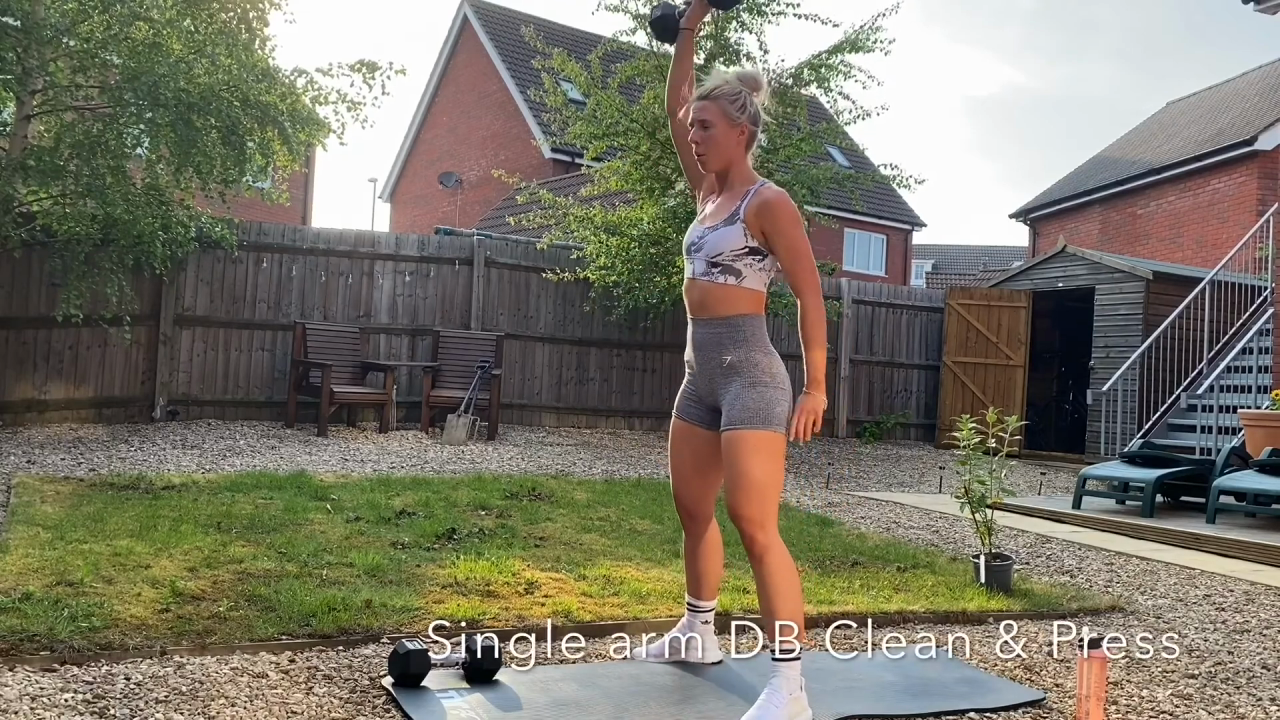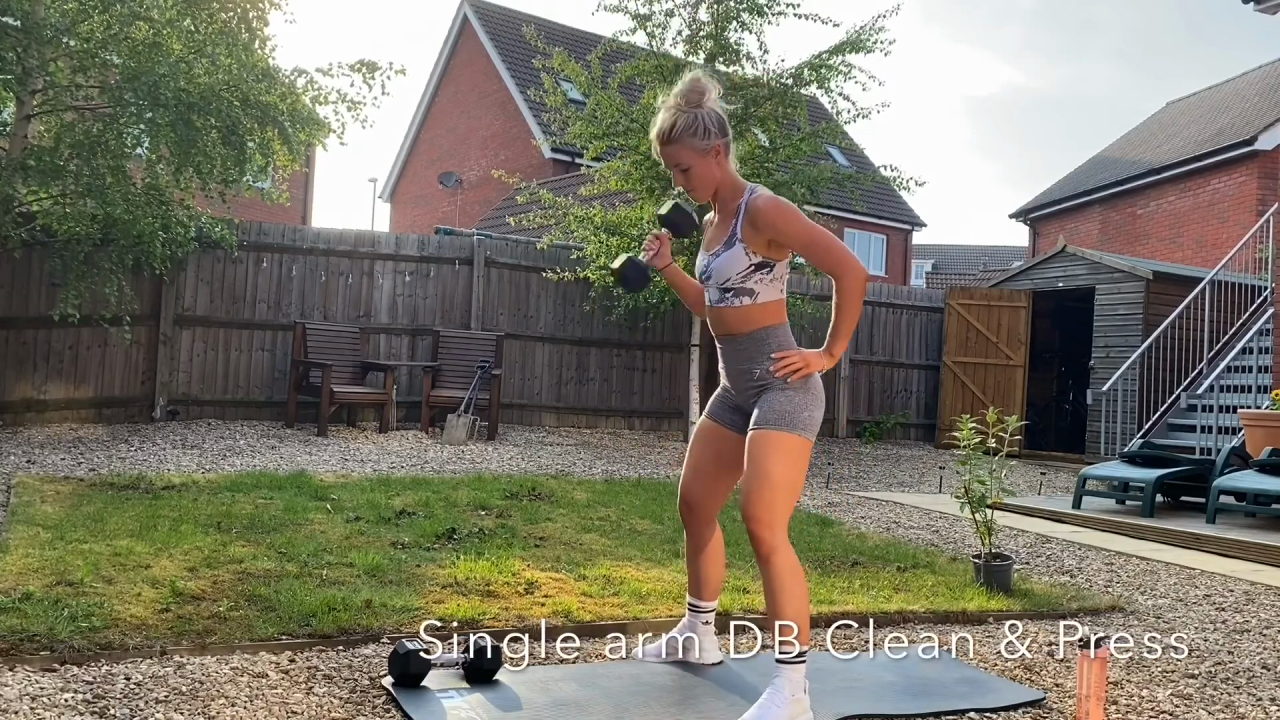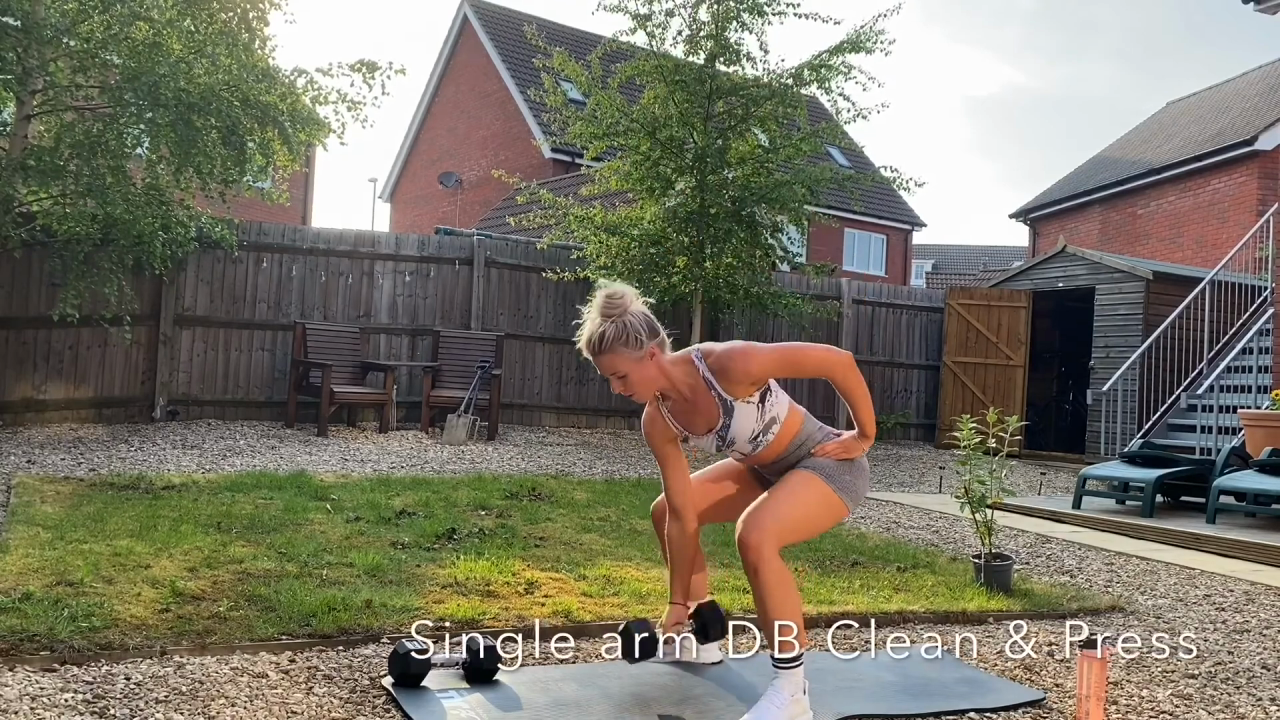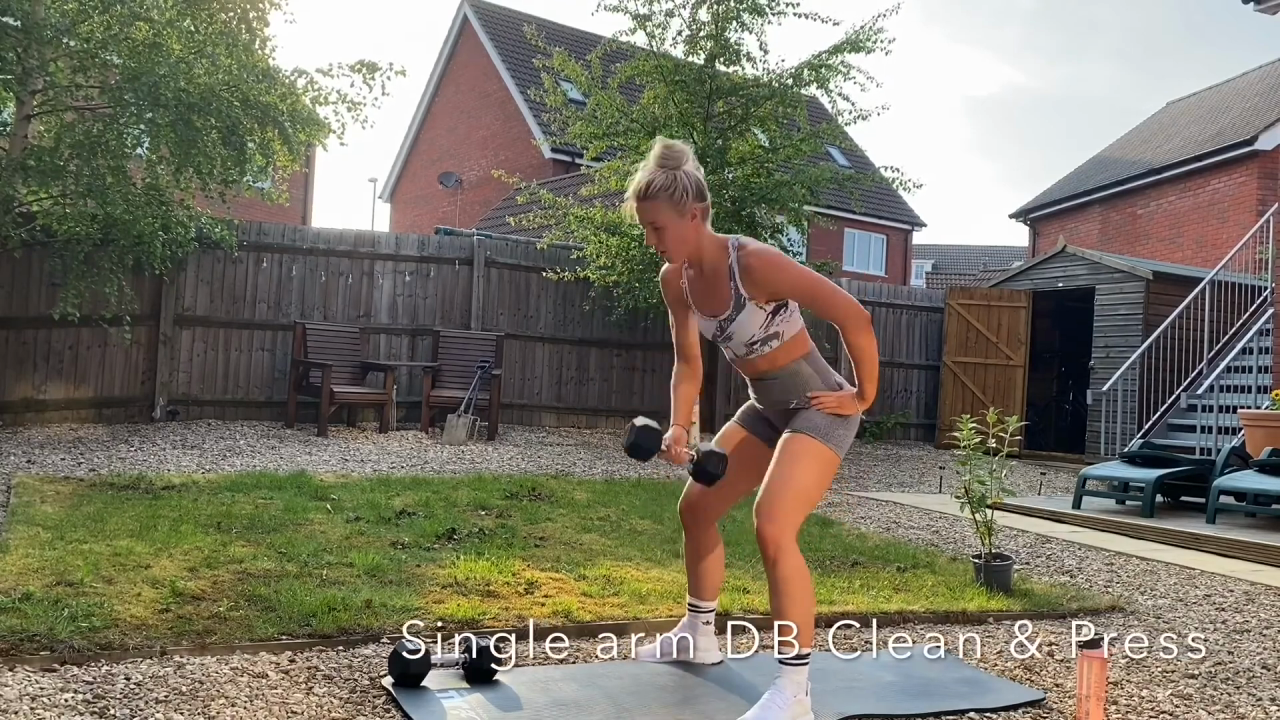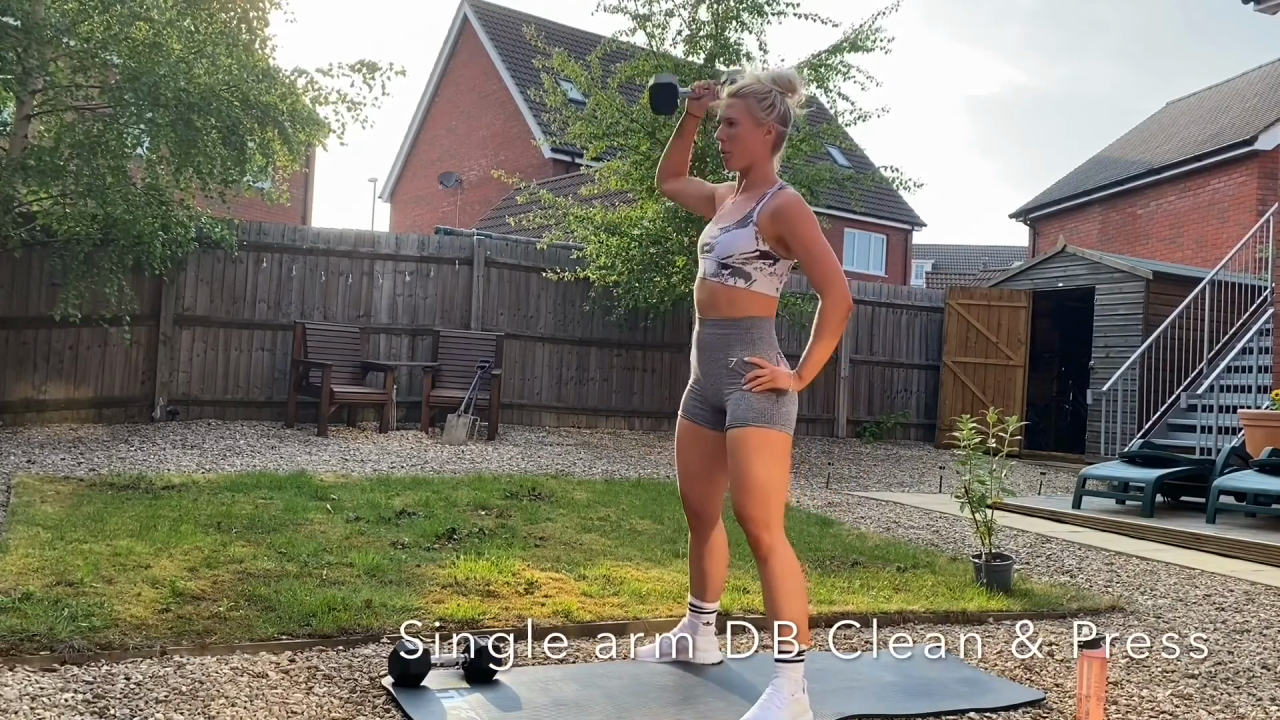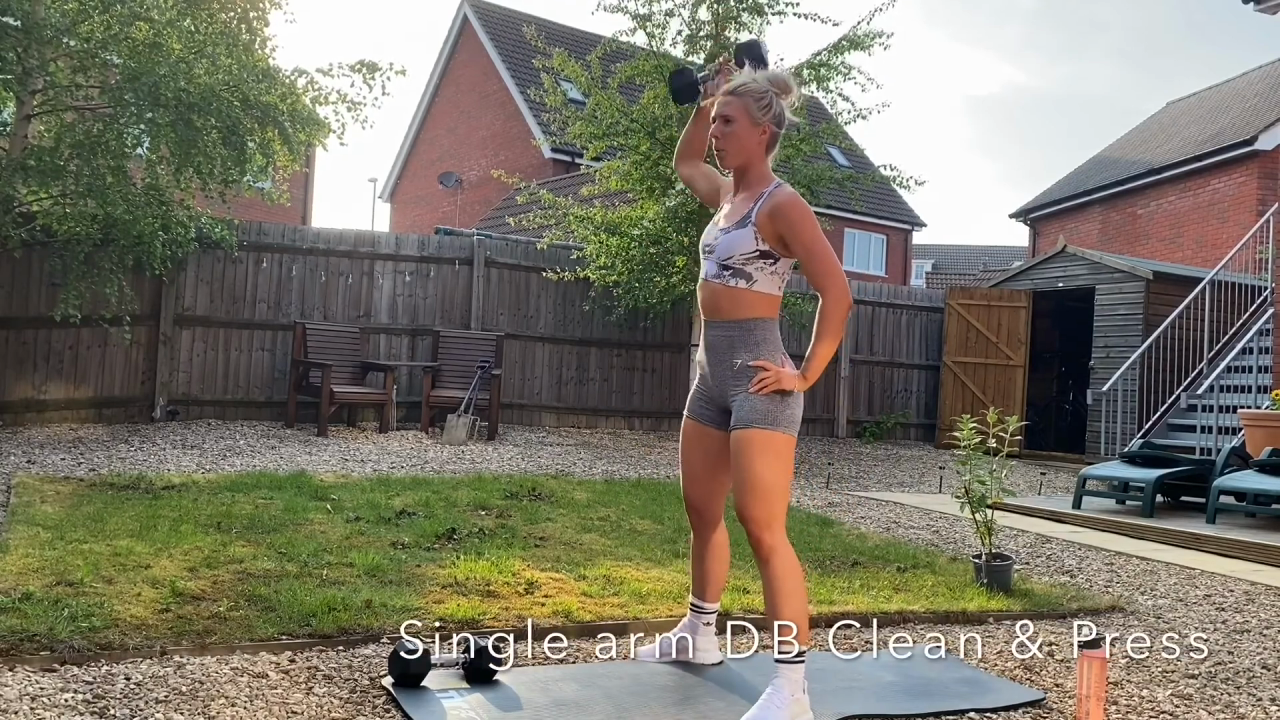
dt=0.5s
person 1, frame 1
left shoulder: (768, 202)
right shoulder: (710, 190)
left elbow: (811, 297)
right elbow: (675, 110)
left wrist: (816, 387)
left hip: (749, 373)
right hip: (700, 373)
left knee: (755, 526)
right knee: (692, 509)
right ankle: (698, 633)
person 1, frame 2
left shoulder: (763, 209)
right shoulder: (713, 217)
left elbow: (850, 273)
right elbow: (709, 304)
left wrist: (830, 355)
right wrist: (665, 268)
left hip: (786, 386)
right hip: (736, 388)
left knee: (763, 527)
right knee: (695, 505)
right ankle: (699, 635)
person 1, frame 3
left shoulder: (727, 363)
right shoulder: (658, 419)
left elbow: (840, 360)
right elbow: (681, 512)
left wrist: (865, 438)
right wrist: (678, 604)
left hip: (830, 465)
right hip: (769, 469)
left knee: (755, 536)
right knee: (665, 515)
right ankle: (700, 638)
person 1, frame 4
left shoulder: (757, 263)
right shoulder: (675, 279)
left elbow: (854, 315)
right elbow: (687, 362)
left wrist: (864, 395)
right wrist: (680, 429)
left hip: (814, 404)
right hip: (763, 405)
left knee: (772, 531)
right knee: (695, 508)
right ankle: (698, 633)
person 1, frame 5
left shoulder: (784, 206)
right shoulder: (727, 196)
left elbow: (838, 298)
right elbow: (668, 181)
left wrist: (801, 376)
right wrist: (688, 113)
left hip: (751, 378)
right hip: (706, 373)
left knee: (761, 528)
right knee: (699, 513)
right ankle: (699, 635)
person 1, frame 6
left shoulder: (782, 204)
right shoulder: (731, 195)
left elbow: (838, 296)
right elbow: (685, 165)
left wrist: (806, 376)
right wrist: (702, 109)
left hip: (760, 382)
right hip: (713, 378)
left knee: (762, 528)
right knee: (701, 511)
right ankle: (699, 635)
